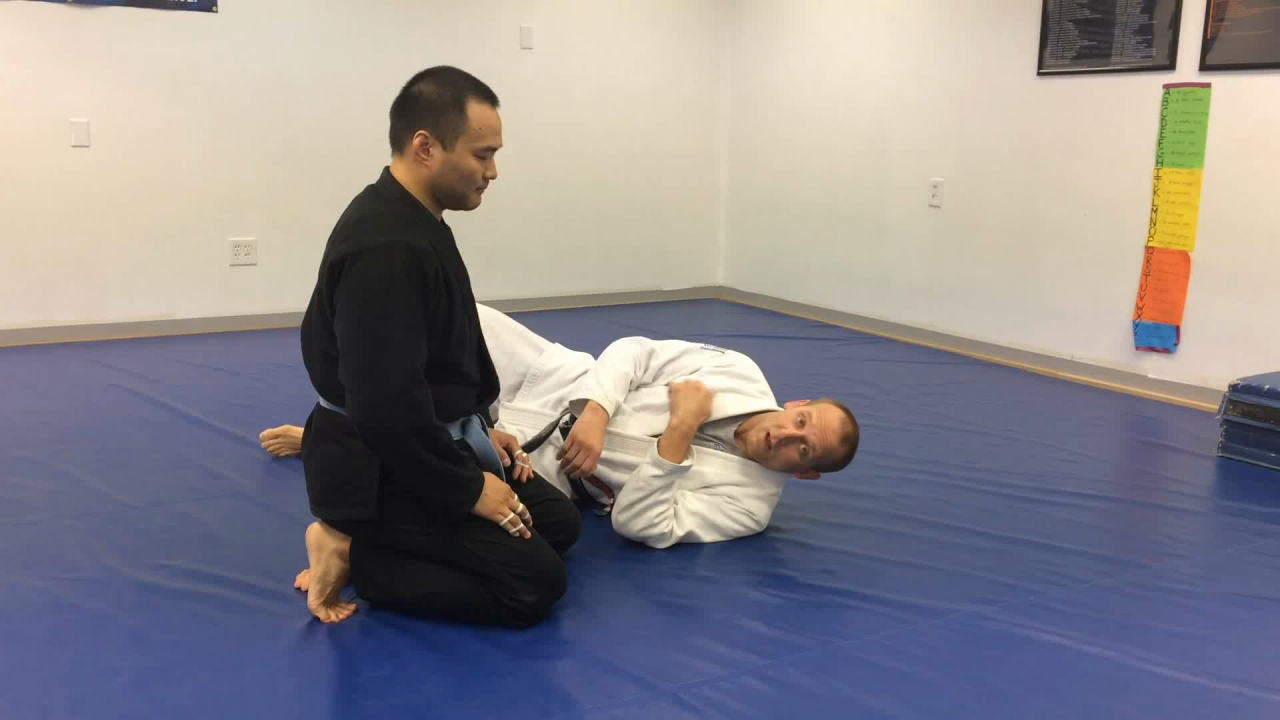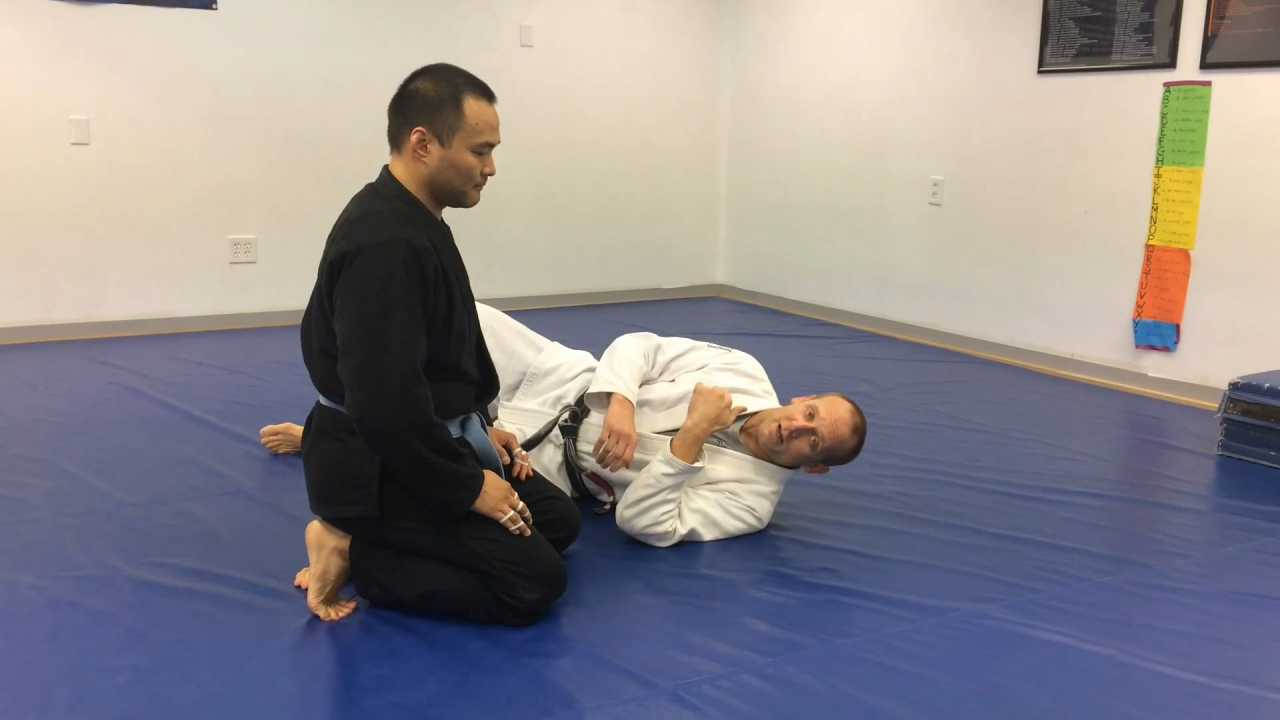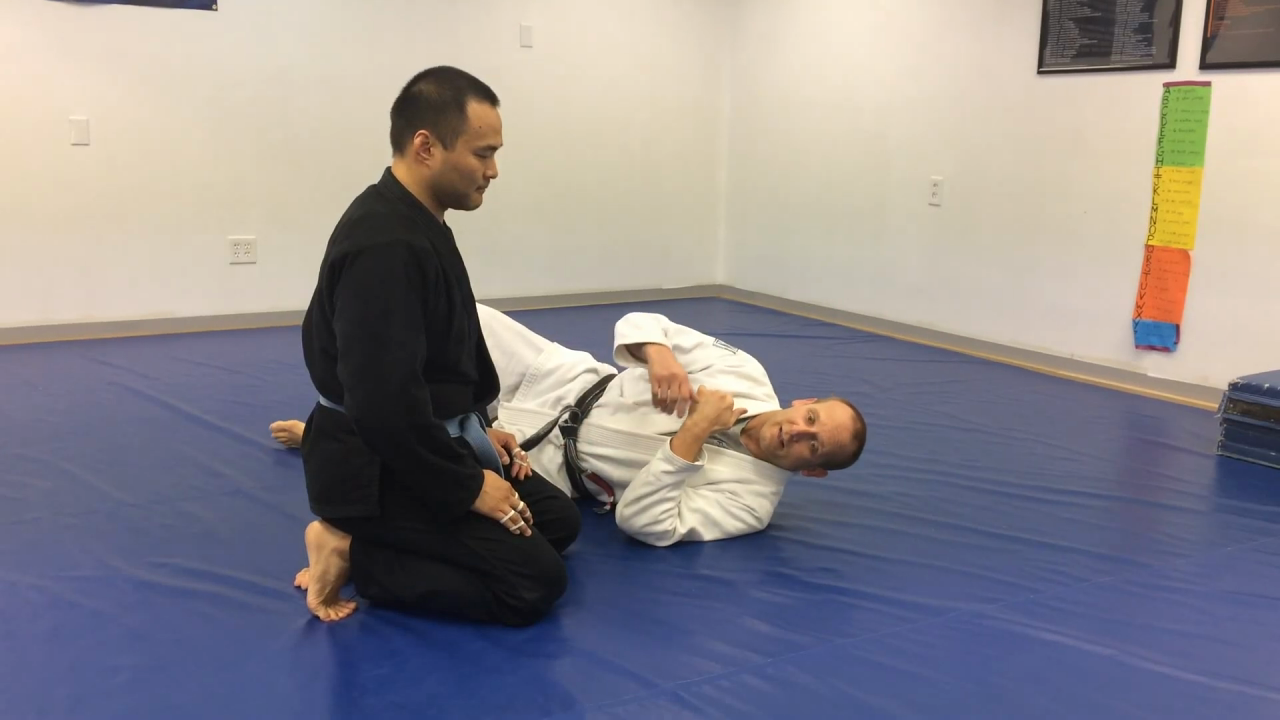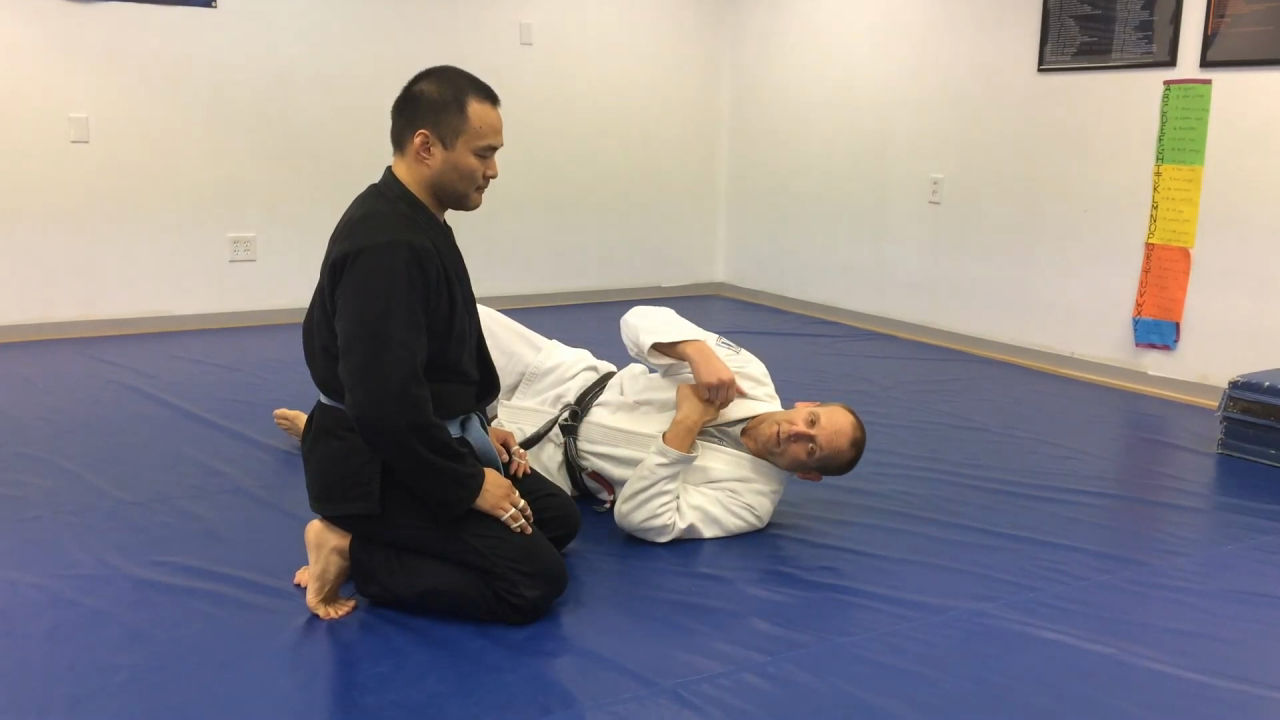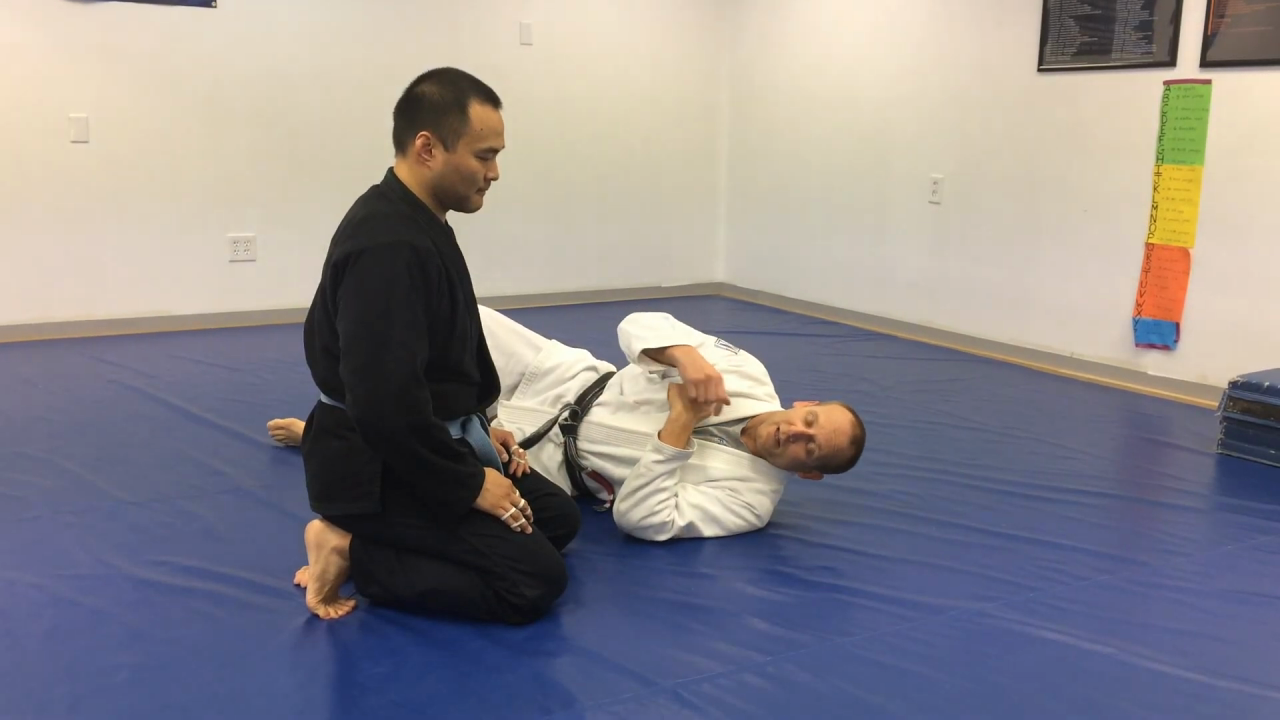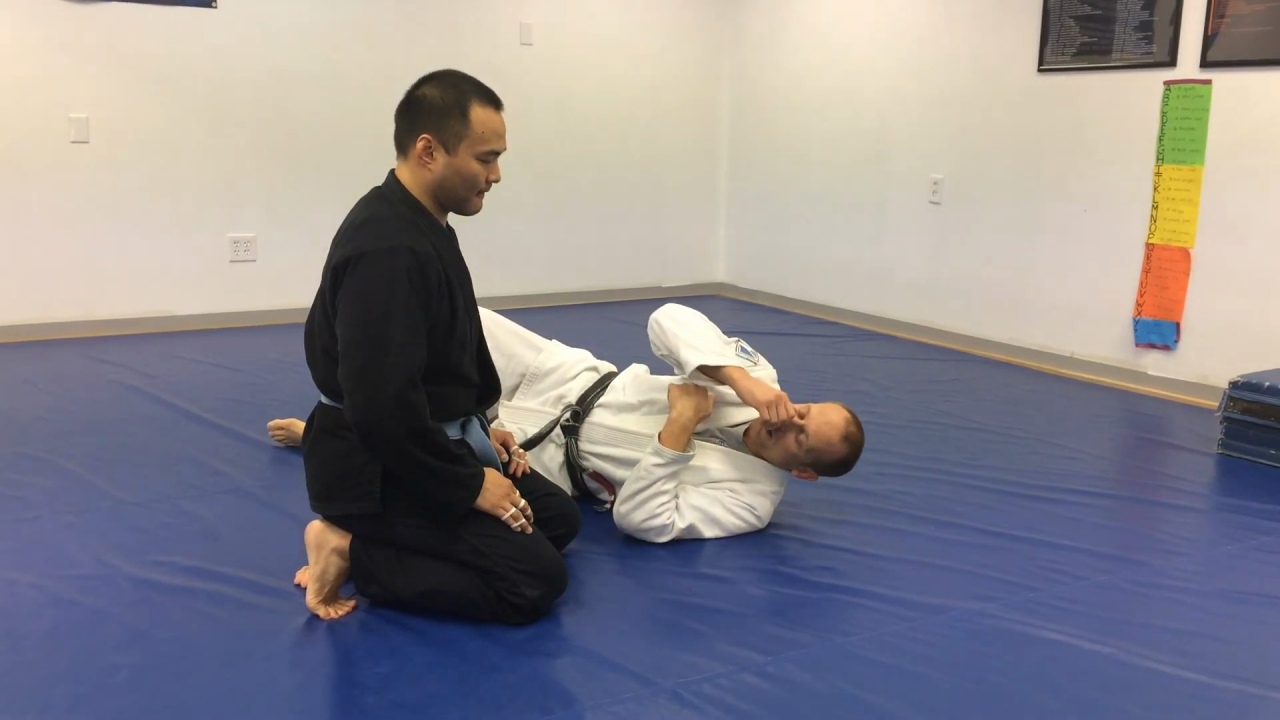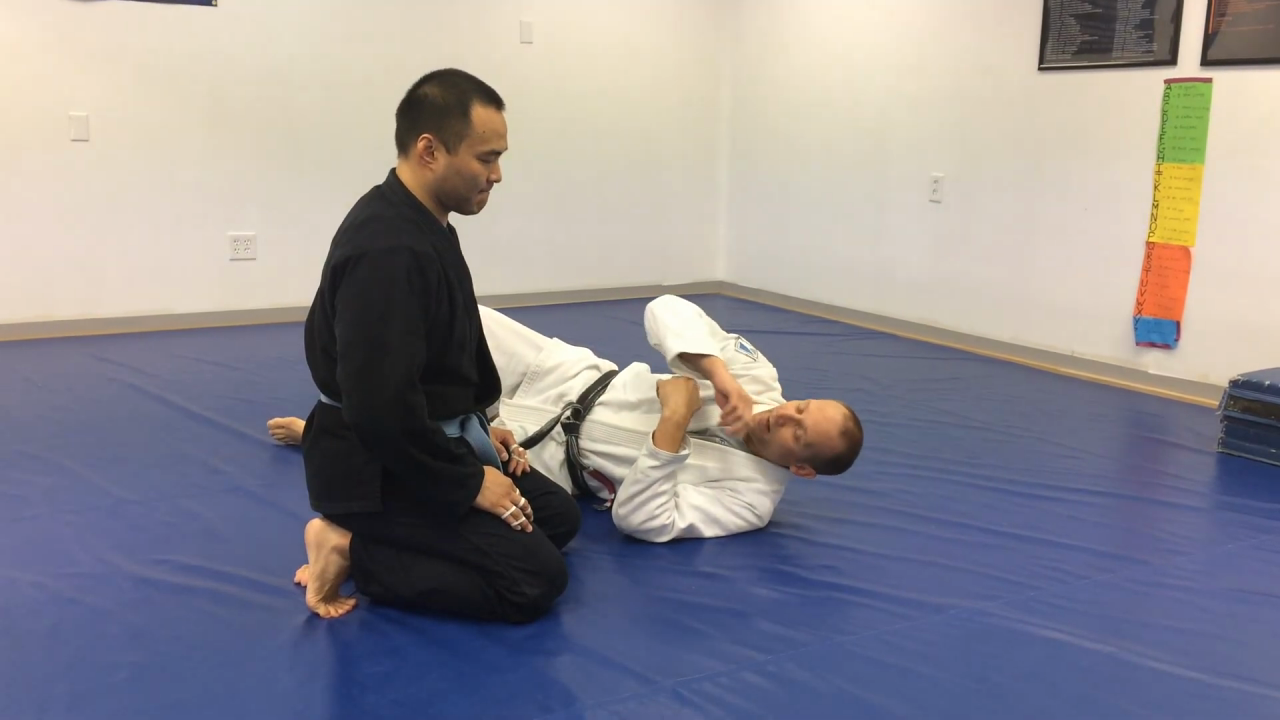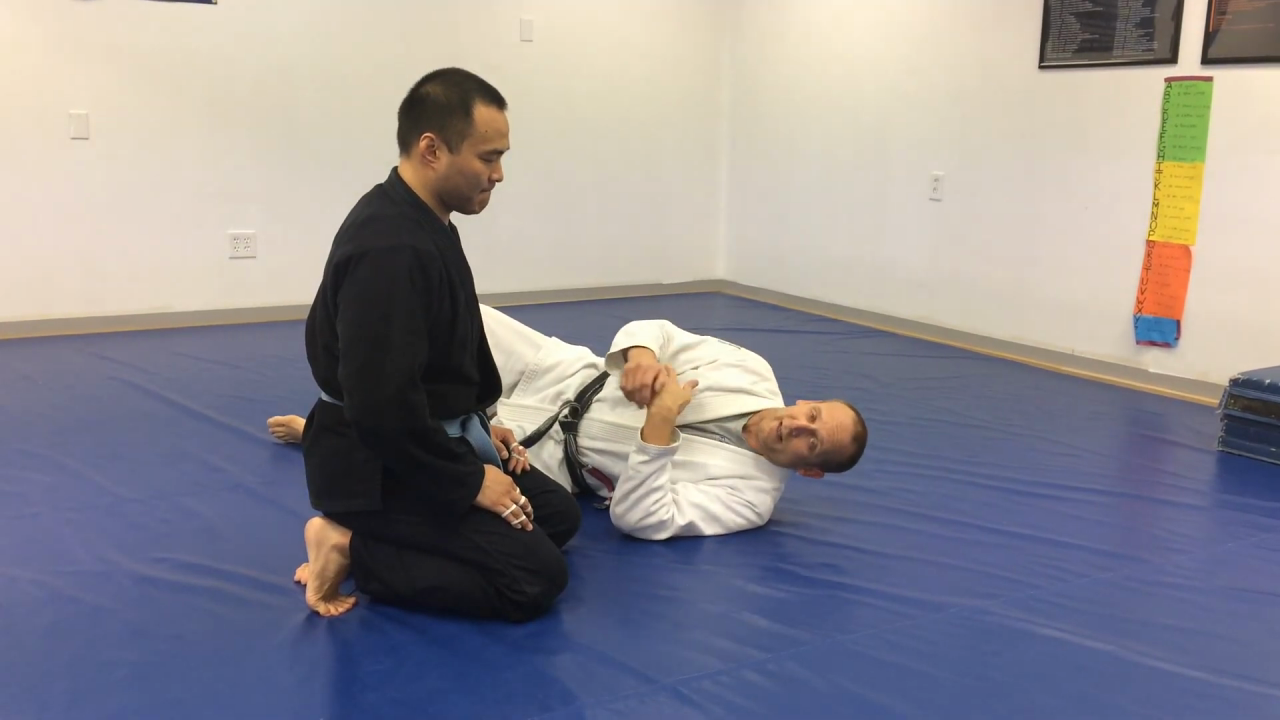
dt=0.5s
person 1, frame 1
left shoulder: (748, 503)
right shoulder: (742, 373)
left elbow: (638, 523)
right elbow: (632, 353)
left wrist: (680, 433)
right wrist: (595, 413)
left hip: (550, 461)
right hip: (570, 385)
person 1, frame 2
left shoulder: (753, 497)
right shoulder: (745, 372)
left elbow: (642, 520)
right elbow: (637, 347)
left wrist: (694, 435)
right wrist: (620, 404)
left hip: (553, 462)
right hip: (571, 384)
person 1, frame 3
left shoulder: (752, 499)
right shoulder: (745, 374)
left elbow: (643, 521)
right elbow: (635, 324)
left wrist: (694, 435)
right wrist: (659, 355)
left hip: (552, 461)
right hip: (575, 383)
person 1, frame 4
left shoulder: (750, 498)
right shoulder: (750, 378)
left elbow: (641, 517)
right elbow: (640, 321)
left wrist: (686, 429)
right wrist: (700, 351)
left hip: (552, 458)
right hip: (575, 380)
person 1, frame 5
left shoulder: (751, 498)
right shoulder: (748, 377)
left elbow: (640, 517)
right elbow: (636, 327)
left wrist: (681, 425)
right wrist: (688, 358)
left hip: (554, 457)
right hip: (578, 380)
person 1, frame 6
left shoulder: (751, 499)
right shoulder: (759, 375)
left elbow: (641, 519)
right elbow: (668, 321)
left wrist: (681, 426)
right wrist: (741, 380)
left hip: (555, 458)
right hip: (579, 378)
person 1, frame 7
left shoulder: (752, 500)
right shoulder: (758, 377)
left elbow: (639, 519)
right elbow: (665, 311)
left wrist: (674, 421)
right wrist: (717, 372)
left hip: (555, 456)
right hip: (578, 378)
person 1, frame 8
left shoulder: (751, 495)
right shoulder: (752, 372)
left elbow: (638, 517)
right elbow: (650, 331)
left wrist: (662, 421)
right wrist: (642, 355)
left hip: (551, 454)
right hip: (572, 376)
person 2, frame 1
left shoulder: (414, 223)
right shoulder: (385, 247)
right elbow: (386, 405)
left wrist: (479, 433)
right wrist: (467, 489)
left hip: (426, 443)
right hip: (379, 467)
left knee: (557, 524)
right knee: (533, 584)
left ankle: (367, 541)
right ankle: (352, 554)
person 2, frame 2
left shoulder: (413, 221)
right shoulder: (383, 245)
right elbow: (385, 402)
left wrist: (477, 428)
right wrist: (467, 486)
left hip: (422, 443)
right hip: (377, 466)
left knee: (557, 522)
right knee: (534, 582)
left ankle: (370, 541)
right ankle: (351, 550)
person 2, frame 3
left shoulder: (415, 223)
right shoulder: (384, 246)
right elbow: (384, 404)
left wrist: (476, 430)
right wrist: (467, 486)
left hip: (424, 442)
right hip: (377, 464)
left knee: (556, 521)
right knee: (533, 582)
left ankle: (369, 540)
right ankle: (351, 553)
person 2, frame 4
left shoulder: (415, 222)
right shoulder: (385, 246)
right elbow: (384, 403)
left wrist: (475, 430)
right wrist: (468, 485)
left hip: (422, 443)
right hip: (376, 465)
left knee: (557, 519)
right knee: (534, 580)
left ankle: (375, 540)
right ankle: (352, 550)
person 2, frame 5
left shoulder: (417, 223)
right shoulder: (387, 246)
right elbow: (385, 404)
left wrist: (475, 431)
right wrist: (468, 484)
left hip: (425, 442)
right hip: (377, 464)
left knee: (557, 519)
right knee: (534, 581)
left ankle: (369, 539)
right ankle: (352, 552)
person 2, frame 6
left shoulder: (419, 224)
right shoulder: (386, 251)
right elbow: (381, 407)
left wrist: (476, 433)
right wrist: (467, 483)
left hip: (427, 444)
right hip: (377, 465)
left knee: (557, 518)
right knee: (534, 580)
left ankle: (376, 540)
right ankle: (353, 551)
person 2, frame 7
left shoulder: (422, 223)
right shoulder: (386, 250)
right elbow: (380, 407)
left wrist: (475, 429)
right wrist: (467, 482)
left hip: (429, 440)
right hip: (378, 463)
left knee: (557, 517)
right knee: (534, 579)
left ankle: (380, 538)
right ankle: (353, 551)
person 2, frame 8
left shoulder: (422, 222)
right shoulder: (388, 249)
right elbow: (381, 406)
left wrist: (476, 428)
right wrist: (467, 481)
left hip: (428, 439)
right hip: (376, 462)
left knee: (557, 515)
right knee: (534, 578)
left ankle: (376, 537)
right ankle: (352, 549)
